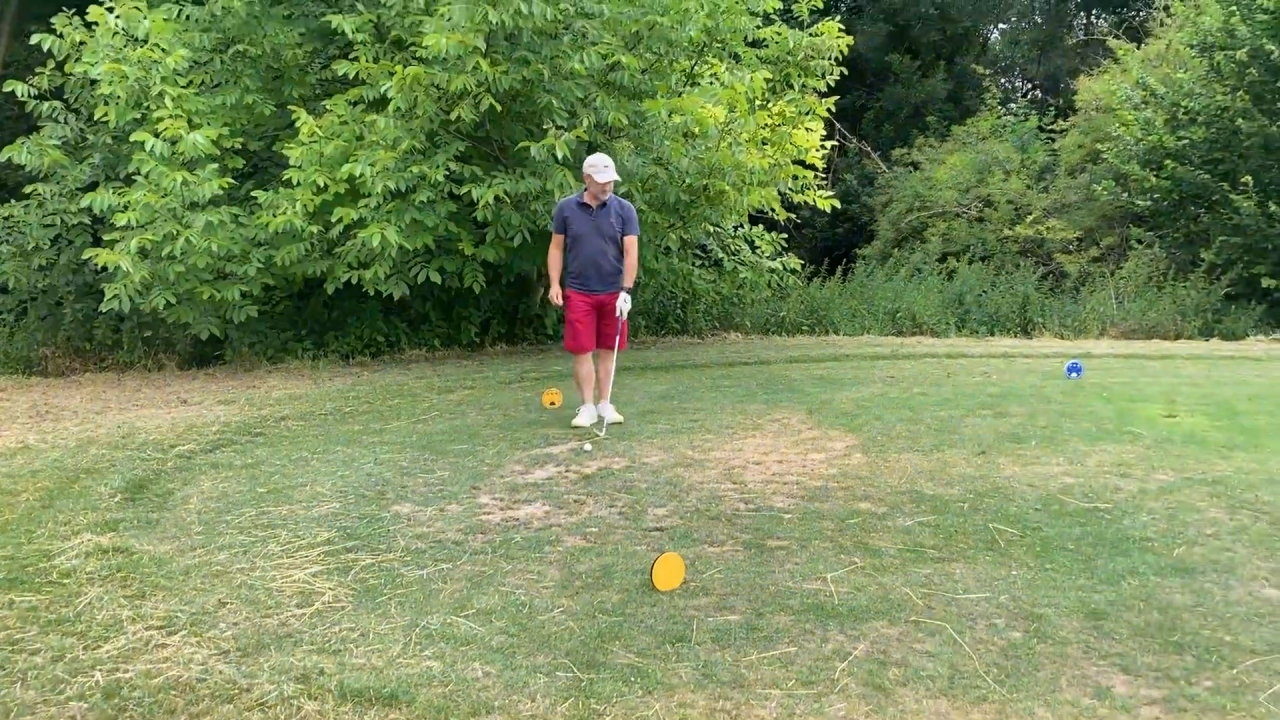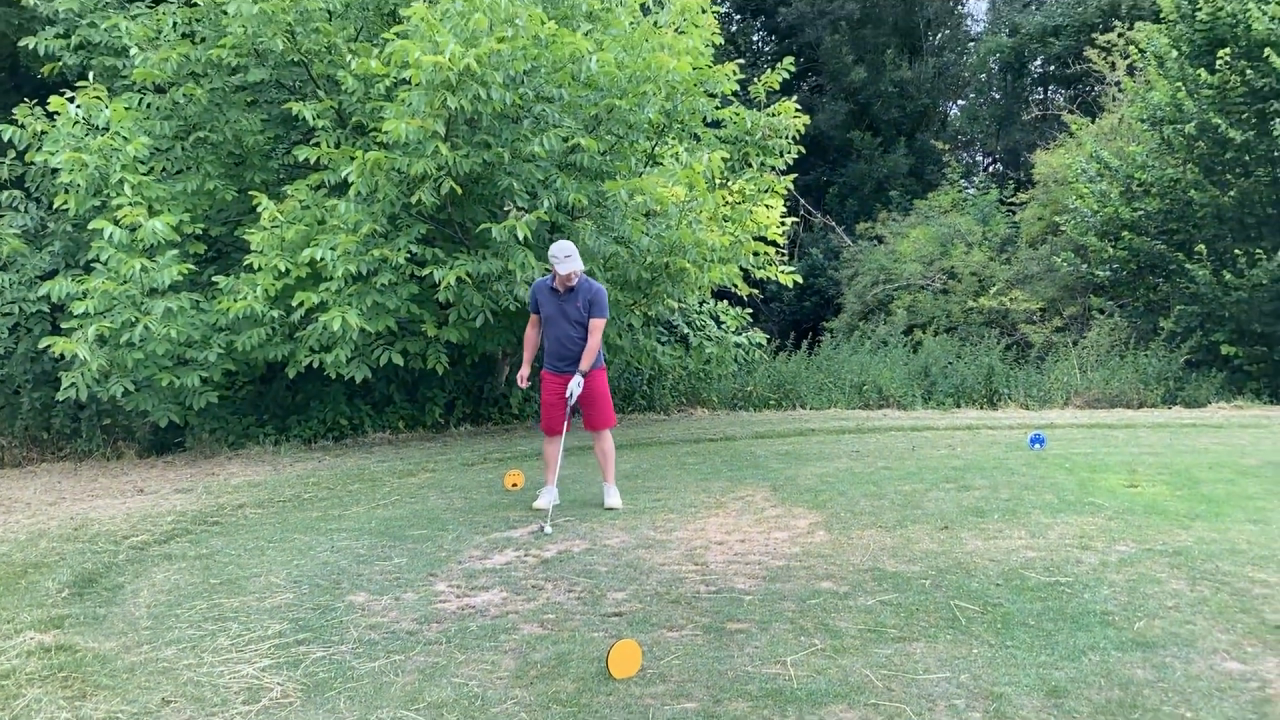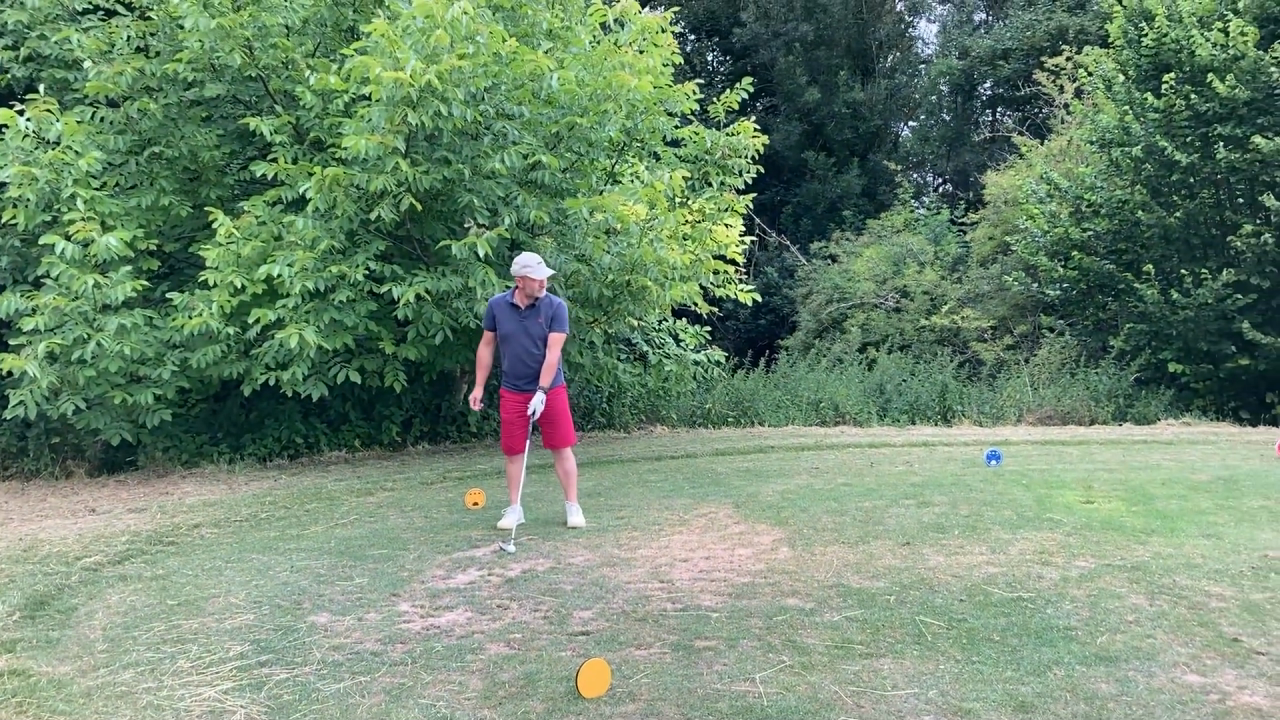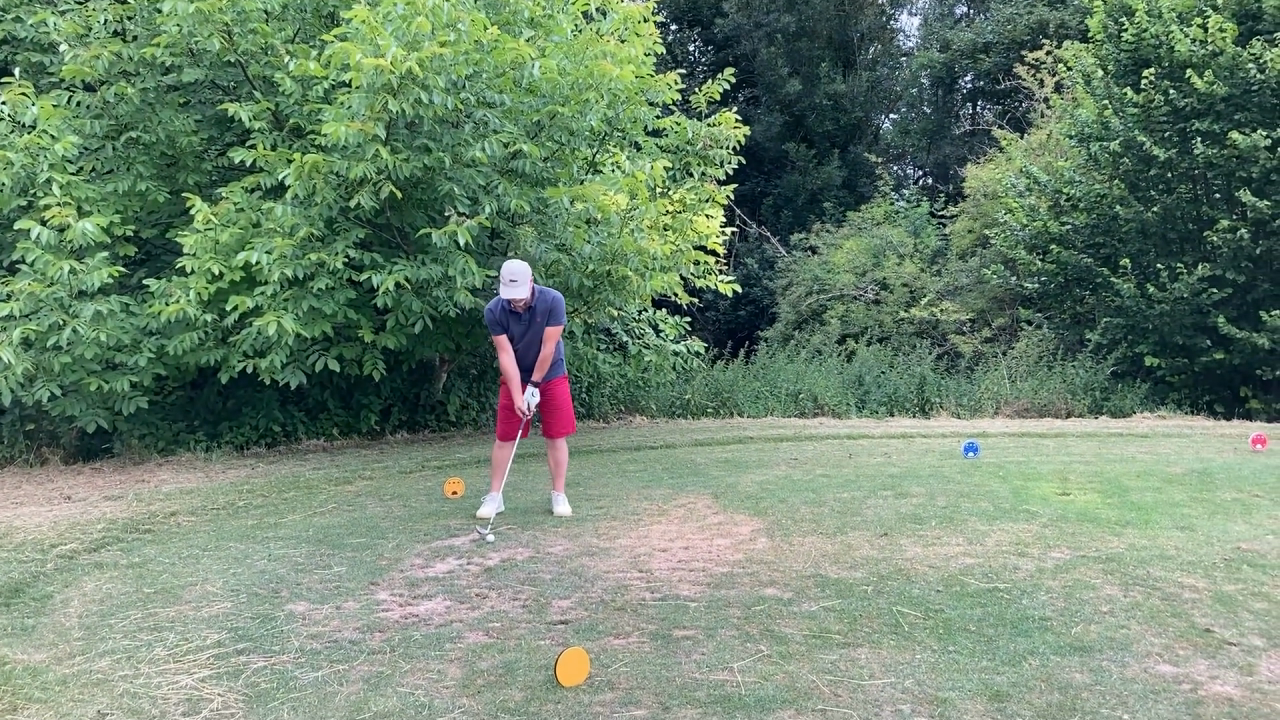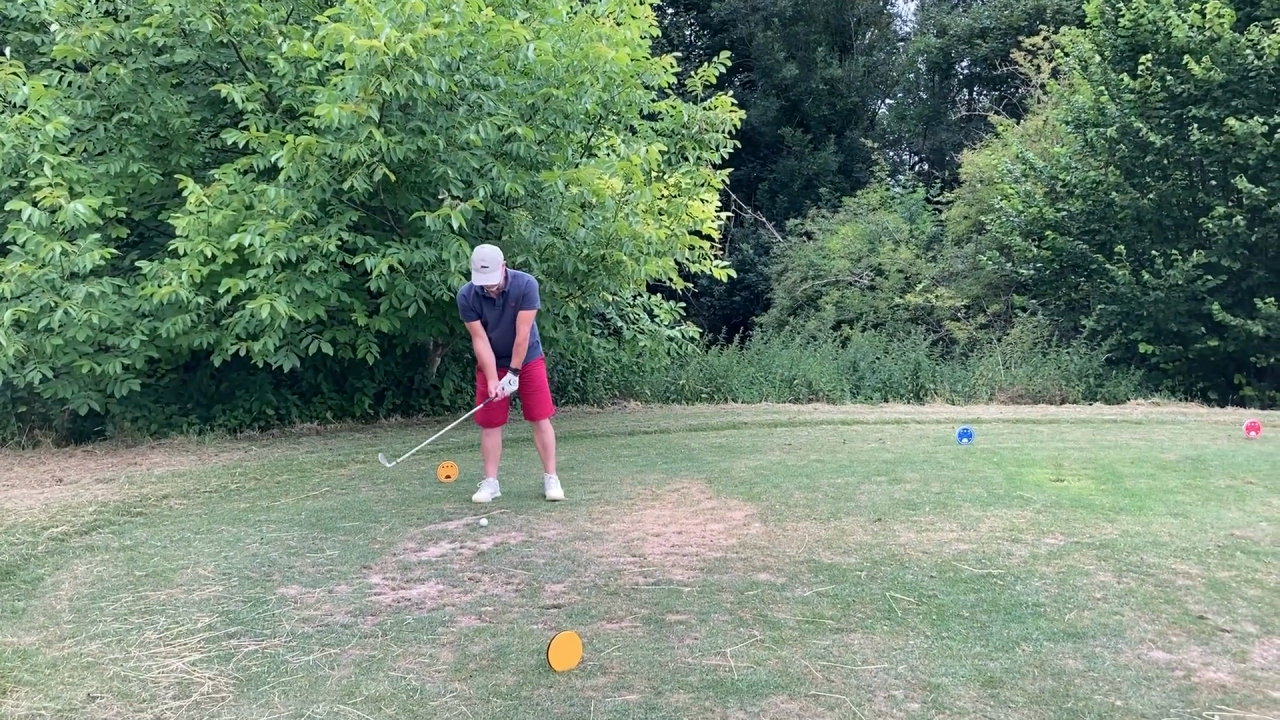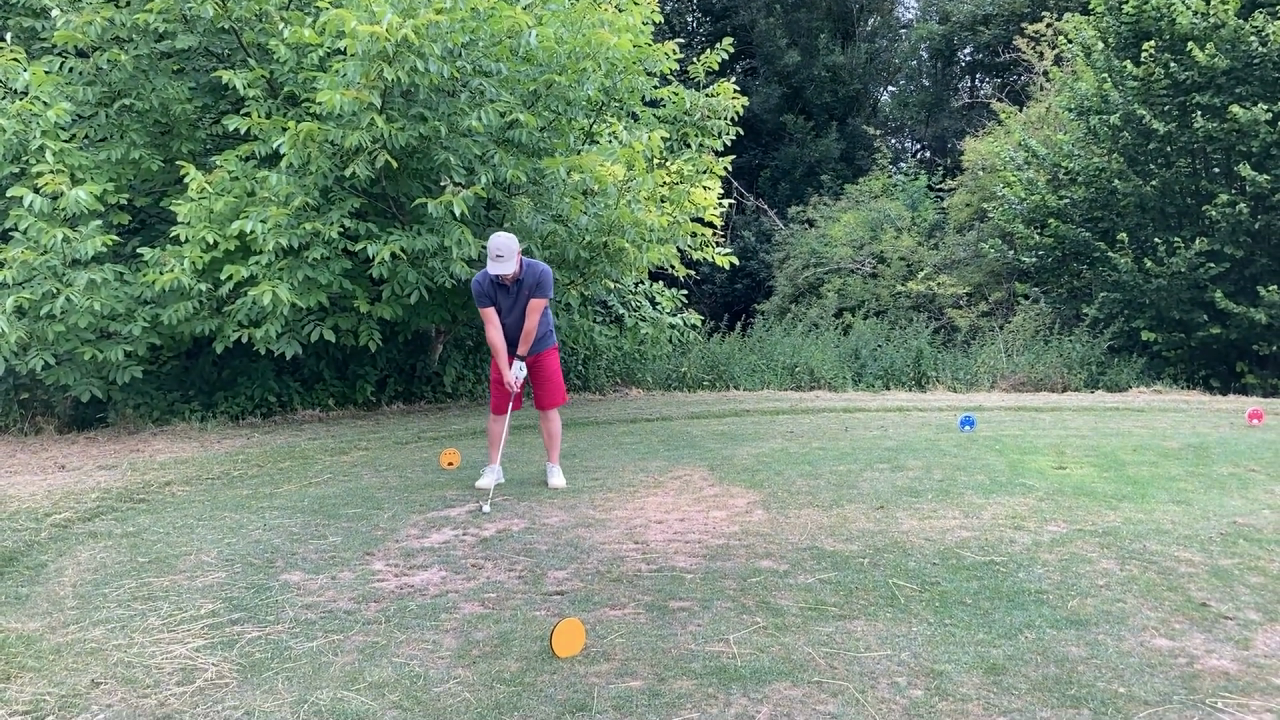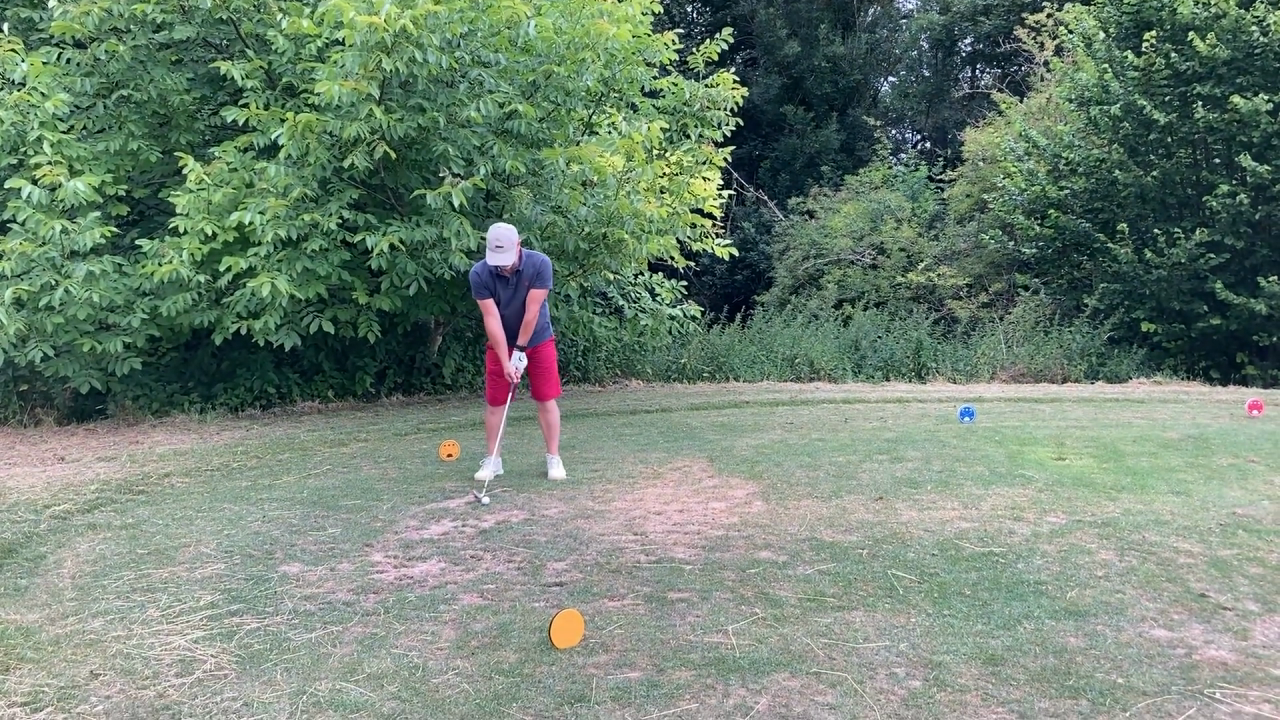
dt=0.7s
person 1, frame 1
left shoulder: (624, 209)
right shoulder: (566, 208)
left elbow: (631, 253)
right elbow: (556, 248)
left wrist: (626, 291)
right wrist: (554, 284)
left hip: (613, 293)
right hip: (577, 293)
left knee: (607, 350)
right knee: (581, 351)
left ankle: (604, 404)
right ankle: (587, 407)
person 1, frame 2
left shoulder: (595, 291)
right shoulder: (539, 288)
left elbow: (594, 338)
right elbow: (533, 328)
left wrist: (580, 374)
right wrist: (526, 364)
left hip: (590, 371)
right hip: (553, 373)
left knee: (600, 429)
right knee: (551, 432)
left ankle: (610, 487)
right ankle: (549, 489)
person 1, frame 3
left shoulder: (556, 307)
right shoulder: (496, 305)
left elbow: (553, 353)
right elbow: (486, 346)
left wrist: (542, 391)
right wrist: (479, 386)
left hip: (551, 389)
right hip: (512, 392)
left knee: (562, 448)
right knee: (513, 452)
left ankle: (572, 505)
right ankle: (514, 509)
person 1, frame 4
left shoulder: (553, 301)
right shoulder: (494, 310)
left elbow: (548, 348)
right elbow: (506, 355)
left wrist: (535, 386)
right wrist: (517, 396)
left hip: (551, 377)
right hip: (514, 379)
left knee: (556, 436)
right knee: (504, 438)
left ankle: (558, 494)
right ankle: (494, 496)
person 1, frame 5
left shoulder: (526, 284)
right shoulder: (466, 296)
left elbow: (523, 333)
right elbow: (480, 340)
left wrist: (514, 373)
right wrist: (492, 380)
left hip: (528, 360)
right hip: (491, 364)
left knee: (540, 419)
right knee: (490, 423)
left ankle: (551, 478)
right ankle: (490, 482)
person 1, frame 6
left shoulder: (541, 273)
right shoulder: (481, 282)
left elbow: (532, 321)
right elbow: (493, 328)
left wrist: (521, 359)
right wrist: (506, 369)
left hip: (542, 349)
right hip: (504, 351)
left knee: (549, 408)
right knee: (498, 410)
left ankle: (554, 466)
right ankle: (493, 467)
person 1, frame 7
left shoulder: (540, 264)
right shoulder: (479, 273)
left elbow: (532, 311)
right elbow: (492, 319)
left wrist: (521, 350)
right wrist: (506, 361)
left hip: (538, 341)
right hip: (501, 344)
left knee: (546, 399)
right knee: (495, 402)
left ankle: (553, 458)
right ankle: (492, 460)
